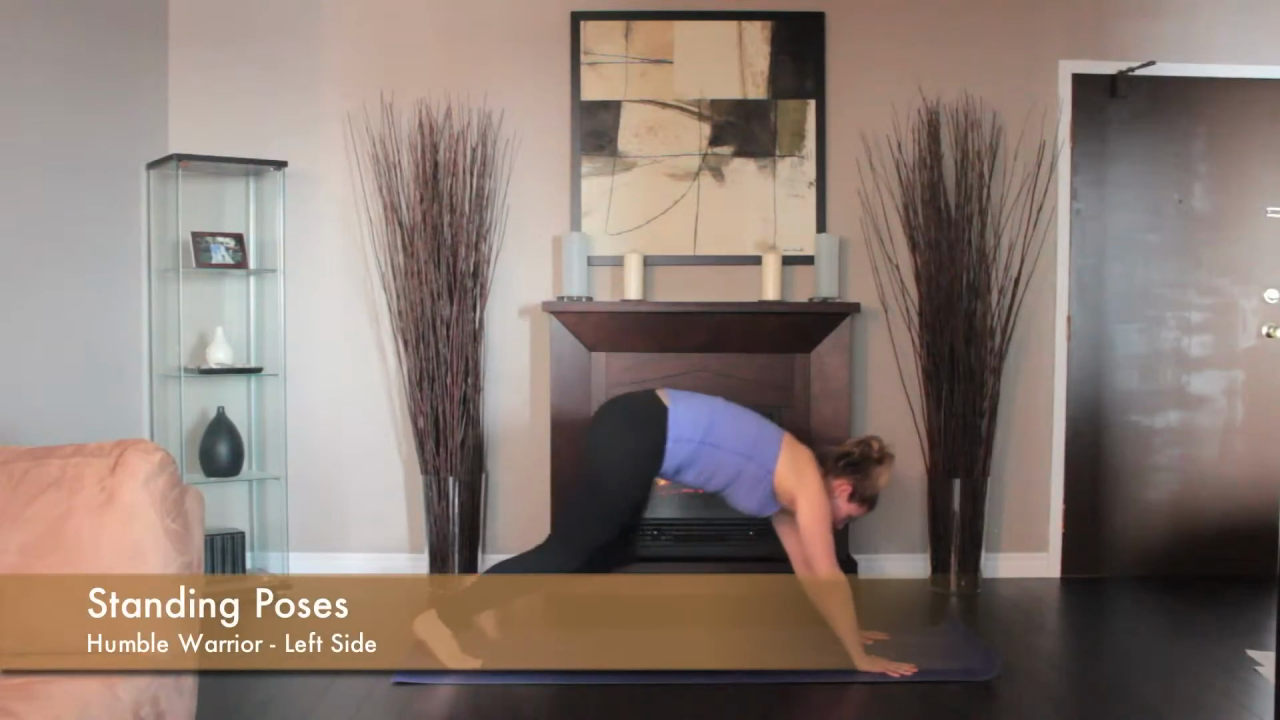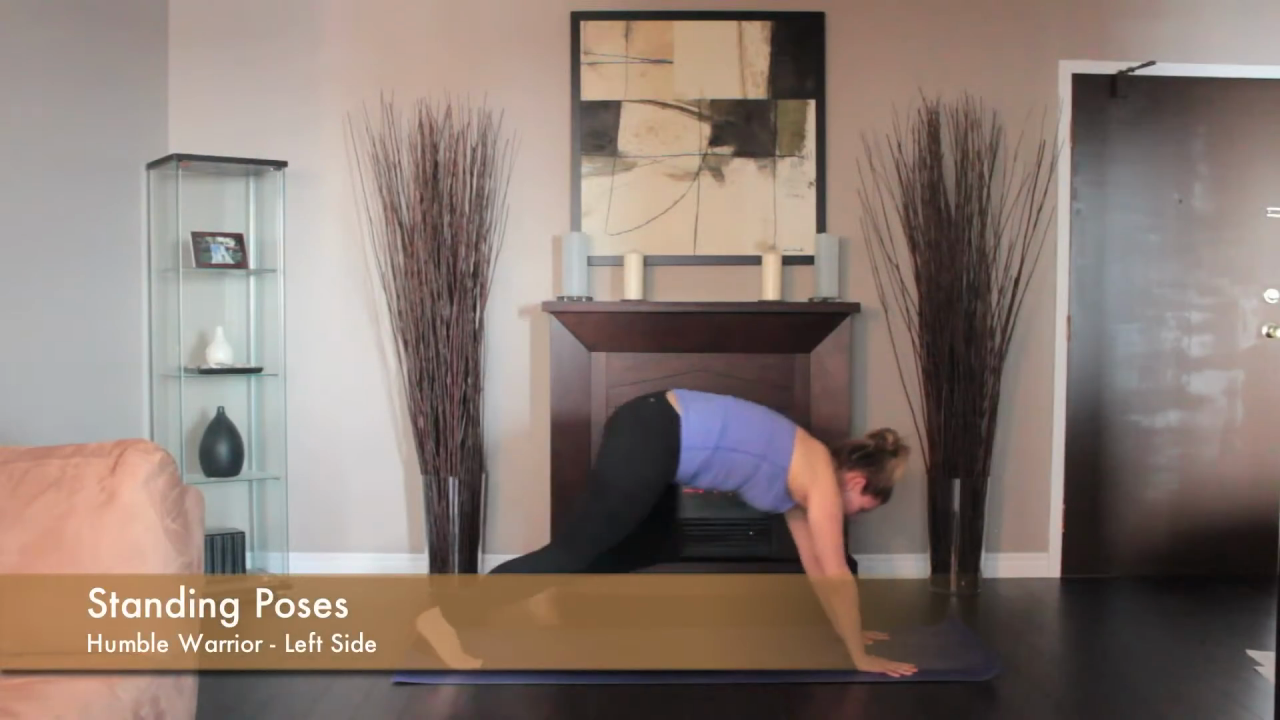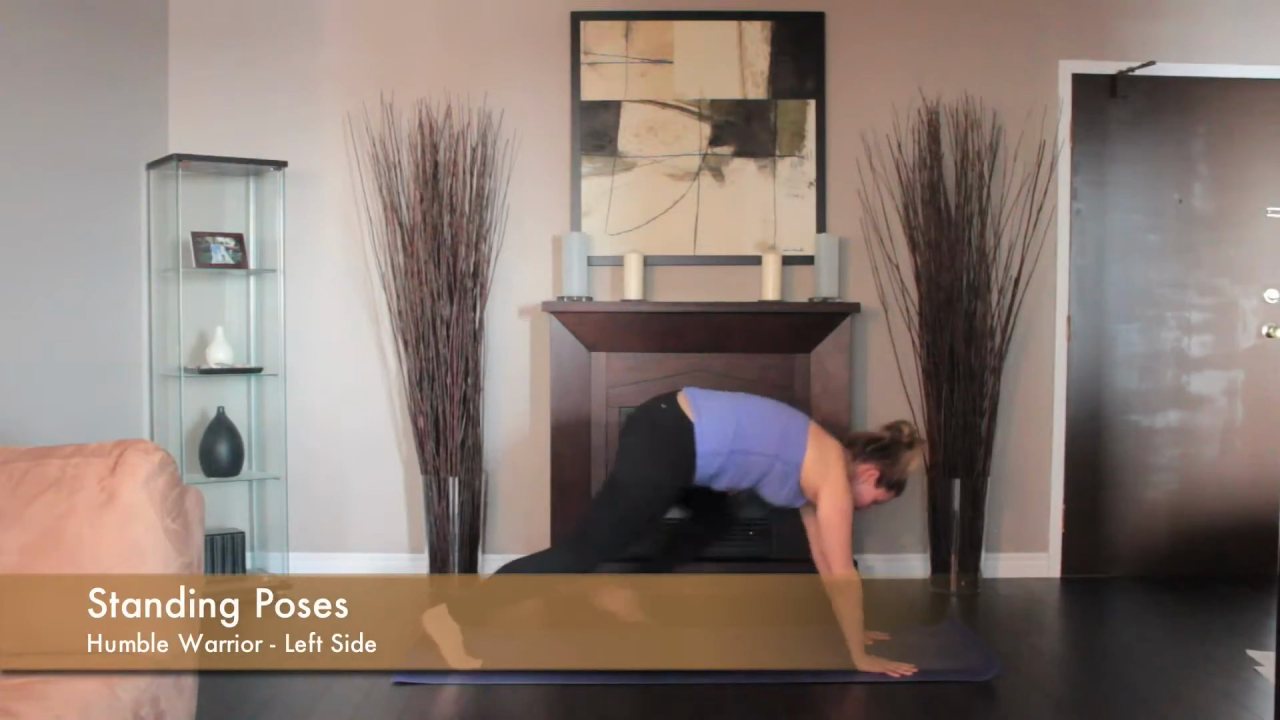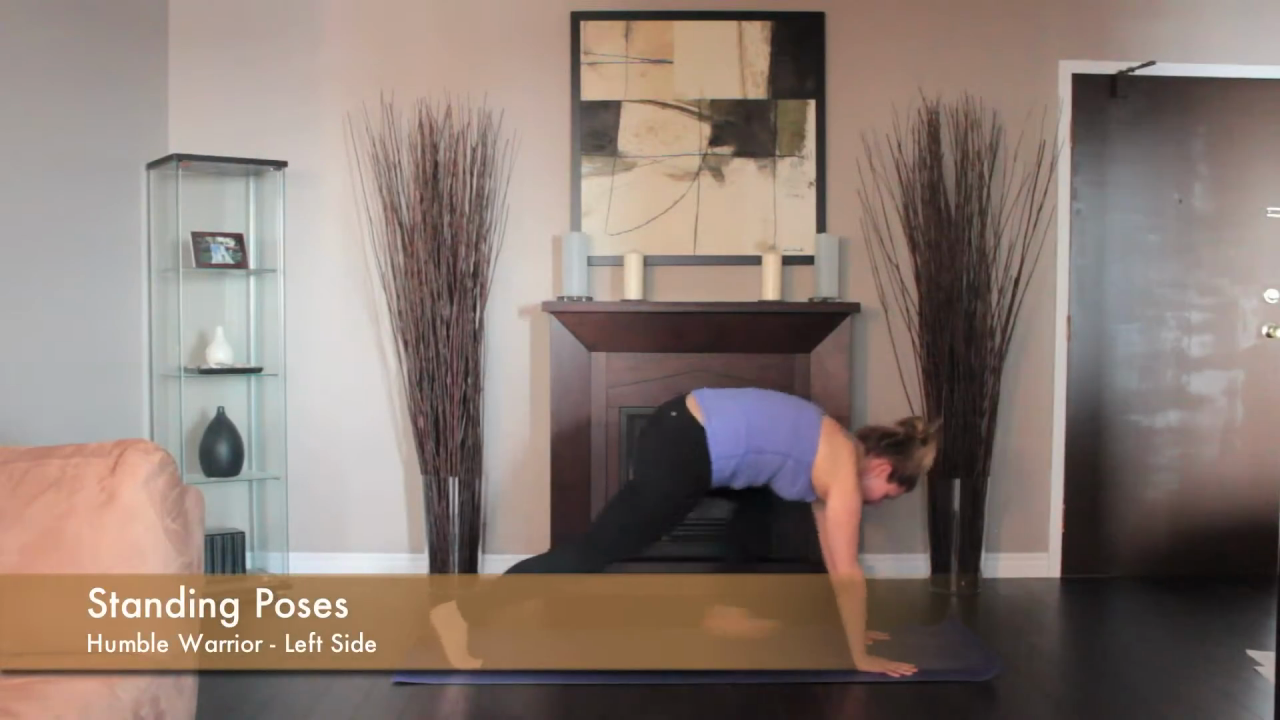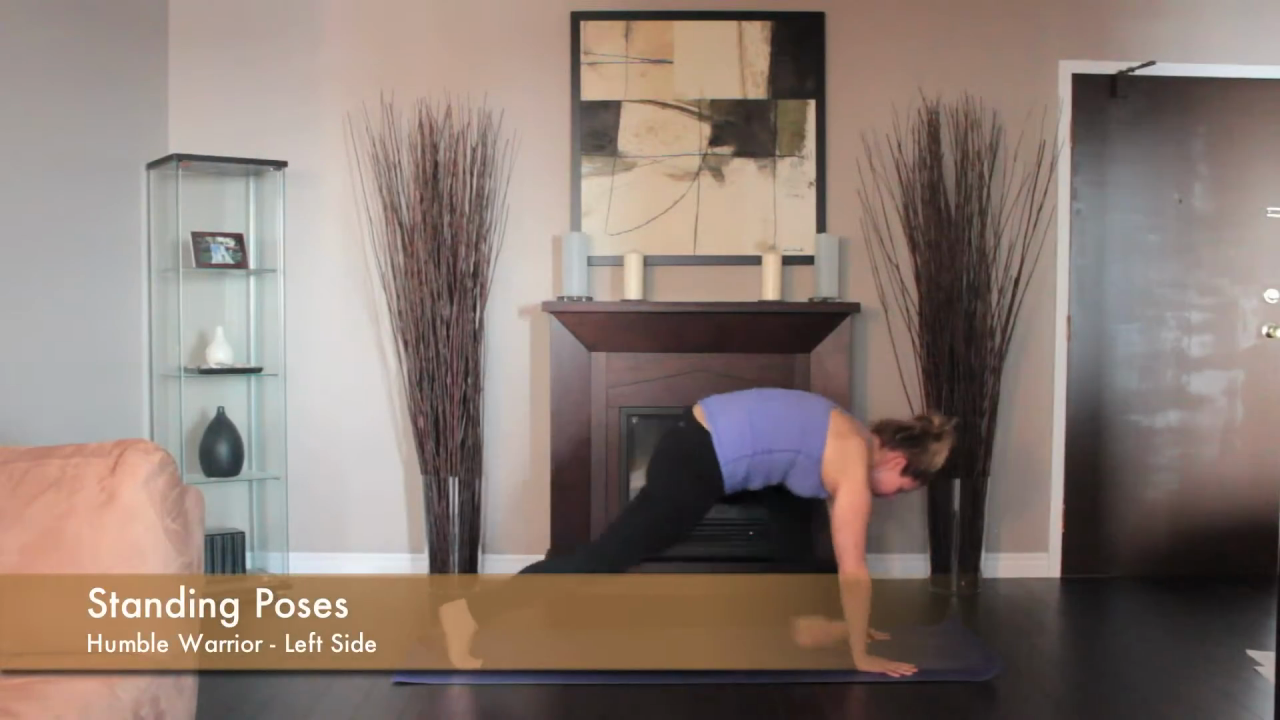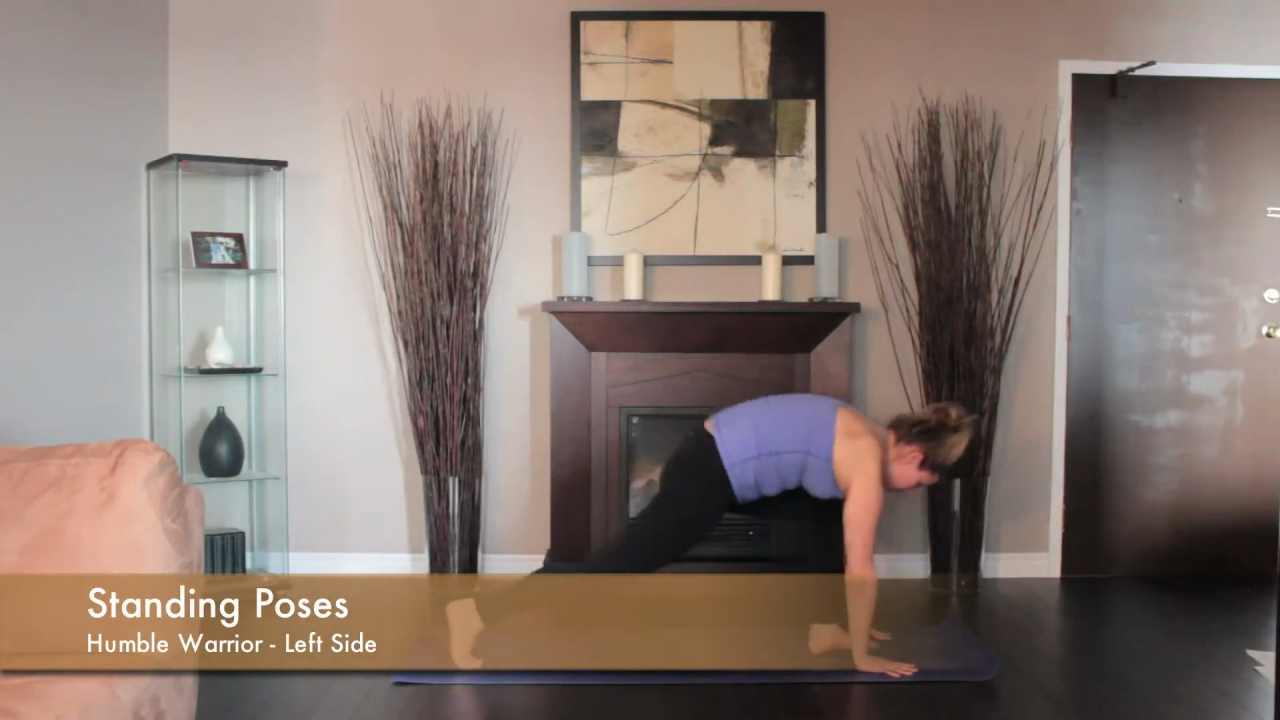
dt=0.1s
person 1, frame 1
left shoulder: (786, 479)
right shoulder: (809, 483)
left elbow: (804, 566)
right elbow: (829, 577)
left wrist: (845, 628)
right wrist: (860, 656)
left hip: (641, 421)
right hip: (637, 433)
left knee: (611, 550)
right knee: (573, 544)
left ankle: (487, 592)
right ankle: (442, 617)
person 1, frame 2
left shoulder: (799, 477)
right shoulder: (822, 477)
left elbow: (812, 564)
right elbow: (836, 575)
left wrist: (848, 628)
right wrist: (861, 657)
left hip: (653, 425)
right hip: (652, 442)
left knee: (656, 542)
right knee: (579, 548)
right ankle: (445, 617)
person 1, frame 3
left shoulder: (819, 460)
right shoulder: (835, 472)
left elbow: (824, 554)
right elbow: (841, 573)
left wrist: (848, 626)
right wrist: (860, 655)
left hip: (669, 419)
right hip: (669, 442)
left knee: (714, 520)
right knee: (589, 546)
right ankle: (449, 616)
person 1, frame 4
left shoulder: (830, 456)
right shoulder: (844, 467)
left elbow: (830, 549)
right elbow: (846, 572)
left wrist: (853, 625)
right wrist: (861, 656)
left hip: (684, 423)
right hip: (682, 450)
right knee: (597, 549)
right ankle: (458, 614)
person 1, frame 5
left shoulder: (851, 441)
right shoulder: (855, 462)
left elbow: (841, 546)
right elbow: (853, 567)
left wrist: (851, 623)
right wrist: (859, 653)
left hip: (700, 438)
right hip: (696, 462)
left knee: (808, 503)
right knee: (608, 557)
left ankle: (802, 622)
right ankle: (466, 614)
person 1, frame 6
left shoulder: (865, 439)
right shoulder: (867, 459)
left elbow: (851, 544)
right elbow: (860, 568)
left wrist: (856, 627)
right wrist: (862, 655)
left hip: (718, 453)
right hip: (708, 474)
left knee: (829, 503)
right knee: (622, 562)
left ankle: (818, 628)
right ankle: (474, 613)
